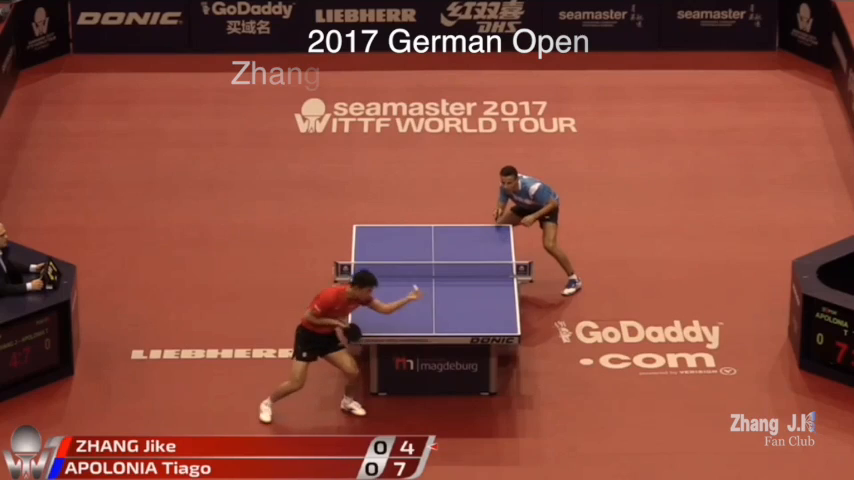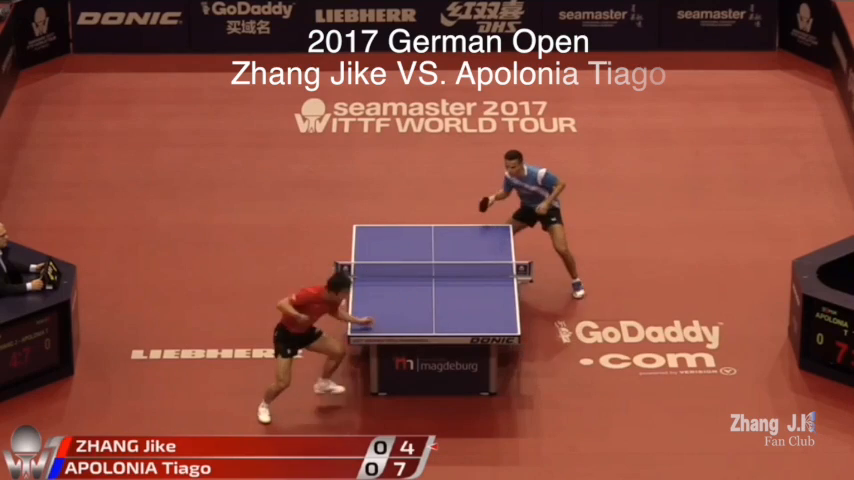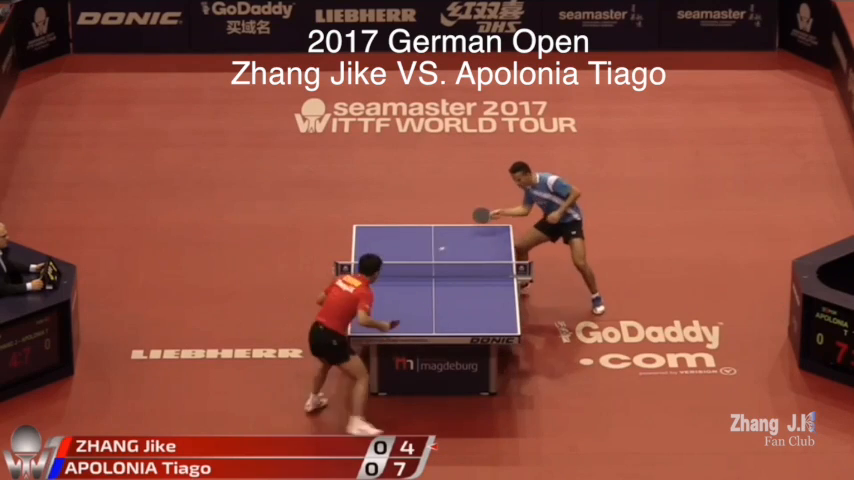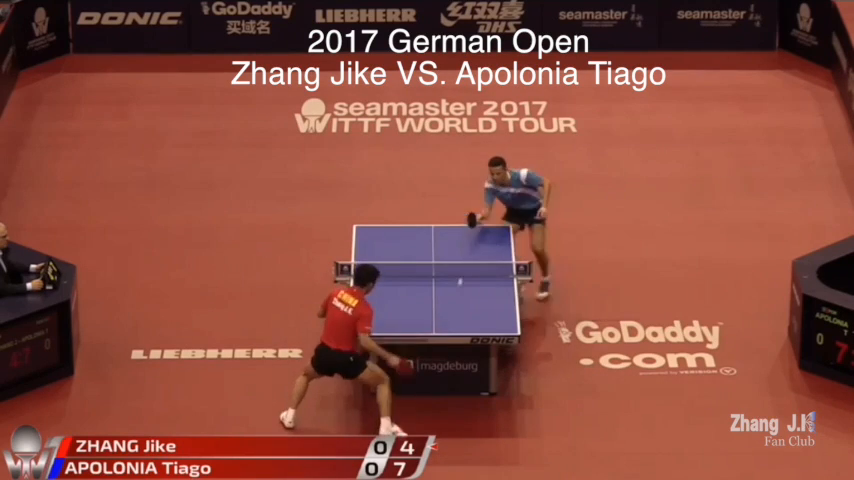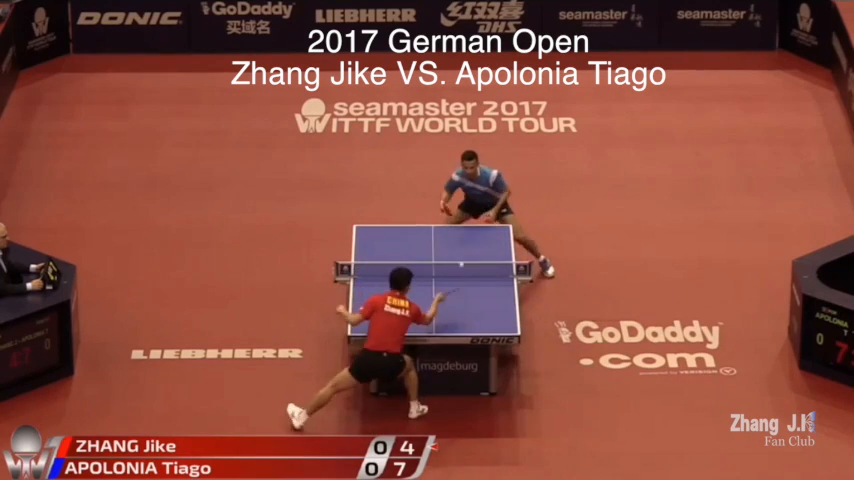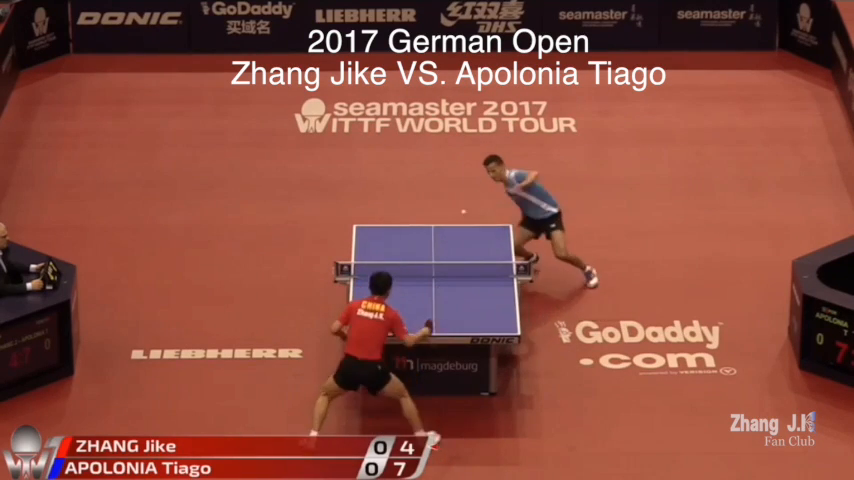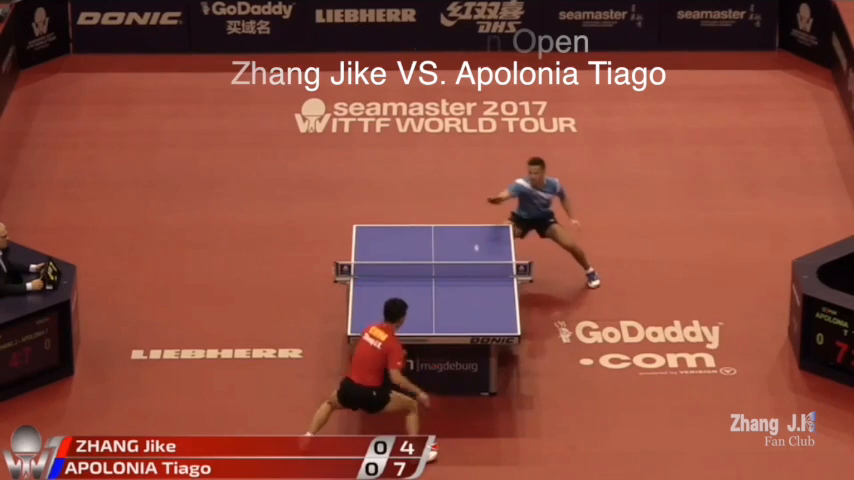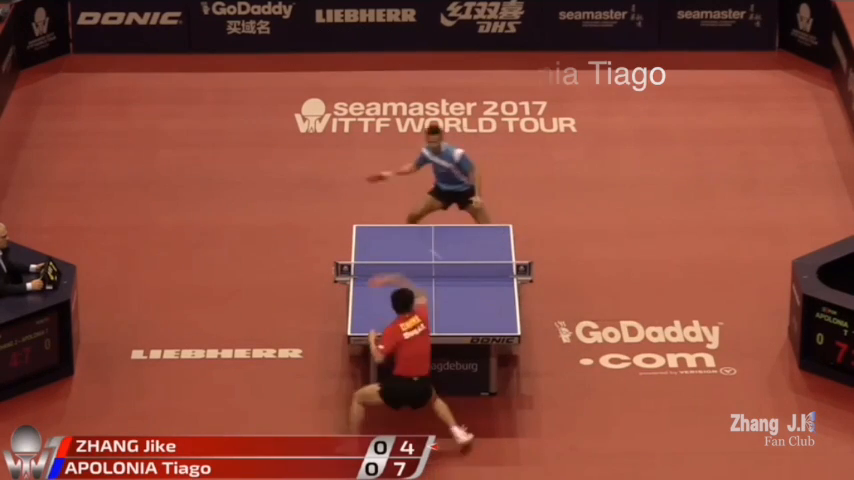
dt=0.5s
person 1, frame 1
left shoulder: (360, 297)
right shoulder: (331, 296)
left elbow: (384, 309)
right elbow: (307, 317)
left wrist: (408, 300)
right wrist: (334, 322)
left hip: (328, 337)
right hip: (307, 336)
left knee: (353, 372)
right knee: (296, 384)
left ankle: (348, 401)
right ankle: (268, 404)
person 1, frame 2
left shoulder: (333, 299)
right shoulder: (313, 294)
left elbow: (337, 314)
right elbow: (281, 304)
left wrist: (359, 321)
right wrist: (298, 316)
left hip: (306, 331)
right hip: (286, 334)
left knee: (338, 351)
right knee: (282, 383)
left ankle: (323, 383)
right ankle: (264, 406)
person 1, frame 3
left shoulder: (341, 279)
right shoulder: (366, 292)
left elbow: (320, 300)
right elbow: (362, 320)
right wrist: (381, 326)
left hip: (316, 332)
right hip: (331, 338)
left knee: (327, 364)
right knee: (362, 378)
left ankle: (313, 401)
right ankle: (357, 423)
person 1, frame 4
left shoulder: (336, 294)
right shoulder: (364, 309)
left elbow: (320, 314)
right elbow: (365, 342)
right wrist: (389, 357)
left hip: (324, 354)
right hip: (347, 359)
left knee: (305, 376)
right knee: (383, 381)
left ankle: (289, 416)
right ankle: (386, 427)
person 1, frame 5
left shoulder: (376, 300)
right shoulder: (412, 308)
left elbow: (353, 321)
right elbow: (427, 320)
left wrist: (342, 310)
right wrist: (436, 302)
left hip: (368, 358)
right hip: (391, 362)
left knee: (333, 387)
right knee: (409, 365)
left ankle: (301, 416)
right ankle: (415, 407)
person 1, frame 6
left shoulder: (355, 306)
right shoulder: (391, 314)
left elbow: (334, 329)
right elbow: (409, 341)
left wrist: (346, 336)
right wrist: (424, 332)
left hip: (349, 366)
right hip: (373, 369)
left knee: (325, 395)
right knee: (403, 395)
left ankle: (314, 435)
right ankle: (421, 434)
person 1, frame 7
left shoulder: (370, 329)
right shoulder: (394, 345)
right elbow: (396, 378)
right wrist: (419, 393)
left hip: (349, 387)
right hip: (371, 395)
left knee: (329, 403)
right knee: (412, 406)
left ankle: (308, 438)
person 1, frame 8
left shoulder: (393, 331)
right shoulder: (422, 317)
left elbow: (378, 359)
right elbow: (422, 298)
left wrist: (372, 341)
right wrist: (401, 281)
left hip: (399, 387)
right hip: (422, 387)
left knee: (358, 398)
right knee: (435, 401)
right ankle: (458, 431)
person 2, frame 1
left shoulder: (532, 188)
right shoulder: (505, 186)
left elbow: (554, 203)
right elbow: (501, 205)
left wrist: (533, 216)
right wrist: (498, 212)
left hip: (548, 206)
right hip: (526, 206)
left knee: (549, 244)
left ankle: (574, 279)
person 2, frame 2
left shoulder: (539, 174)
right shoulder: (509, 176)
left elbow: (561, 184)
right elbow: (504, 193)
left wrist: (547, 203)
right wrist: (494, 197)
left hip: (549, 208)
right hip: (528, 207)
left knee: (561, 248)
left ankle: (576, 282)
person 2, frame 3
left shoulder: (551, 181)
right shoulder: (528, 187)
left elbow: (576, 193)
right elbow: (525, 209)
left wrist: (559, 212)
right wrist: (502, 212)
left hip: (571, 220)
right hip: (550, 220)
left knee: (580, 263)
right knee: (519, 246)
left ankle: (596, 297)
right ankle: (522, 281)
person 2, frame 4
left shoulder: (523, 175)
right shoulder: (491, 186)
left elbow: (546, 183)
right elbow: (487, 210)
left wrist: (544, 206)
right wrist: (480, 216)
left hip: (534, 208)
right hip: (515, 210)
left knee: (538, 249)
left ankle: (545, 280)
person 2, frame 5
left shoulder: (492, 175)
right shoulder: (457, 177)
left elbow: (506, 192)
right elbow: (447, 192)
left wrist: (495, 210)
right wrist: (443, 202)
left hip: (497, 202)
right hip: (473, 202)
left knee: (520, 237)
left ankle: (542, 260)
person 2, frame 6
left shoulder: (516, 176)
right shoulder: (508, 188)
left elbow: (534, 174)
left wrist: (521, 186)
left hip: (550, 215)
right hip: (531, 218)
left knee: (561, 255)
left ankle: (588, 270)
right ankle: (531, 258)
person 2, frame 7
left shoulder: (554, 184)
right shoulder: (522, 185)
left elbow: (563, 199)
right elbow: (505, 194)
left wrist: (571, 218)
right wrist: (497, 198)
left hip: (544, 217)
right hip: (522, 218)
left knee: (570, 245)
left ankle: (590, 272)
person 2, frame 8
left shoulder: (457, 154)
right shoulder: (426, 153)
left elbow: (474, 174)
right elbow: (413, 167)
left wrist: (478, 196)
right wrist: (391, 174)
left hip: (464, 190)
right hip: (442, 190)
right knee: (413, 216)
